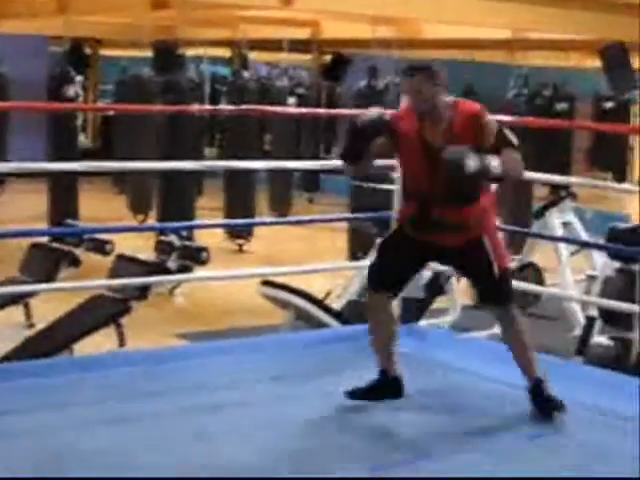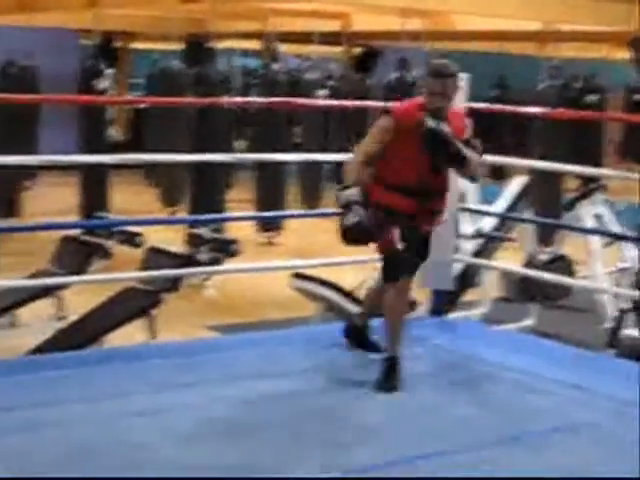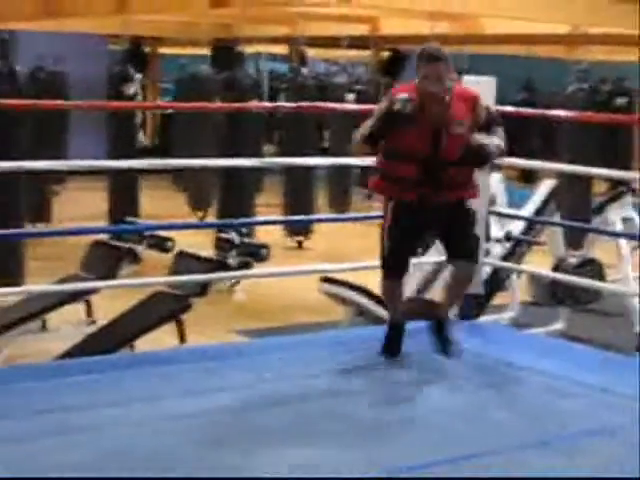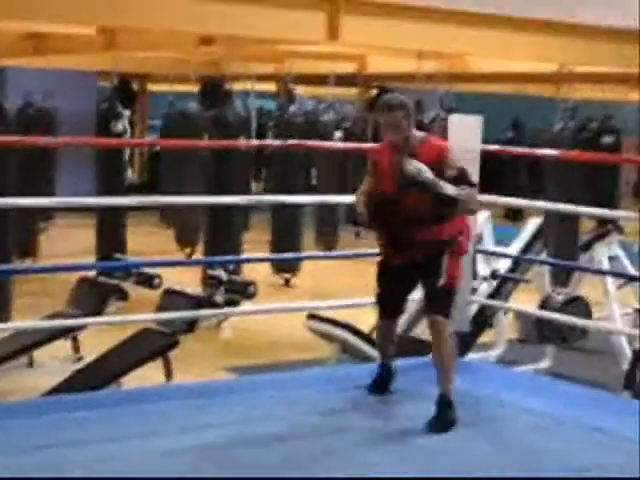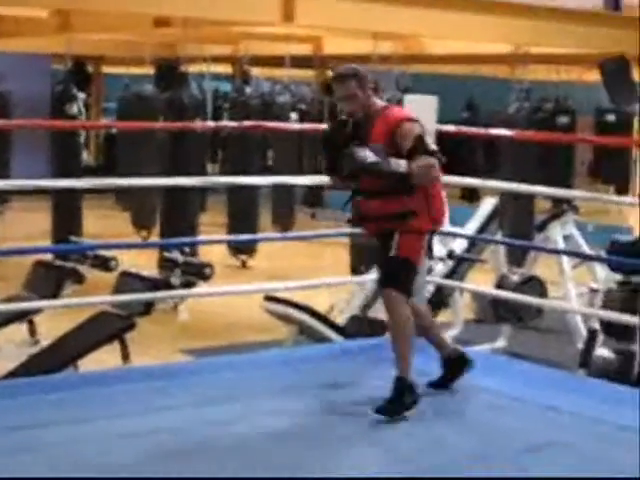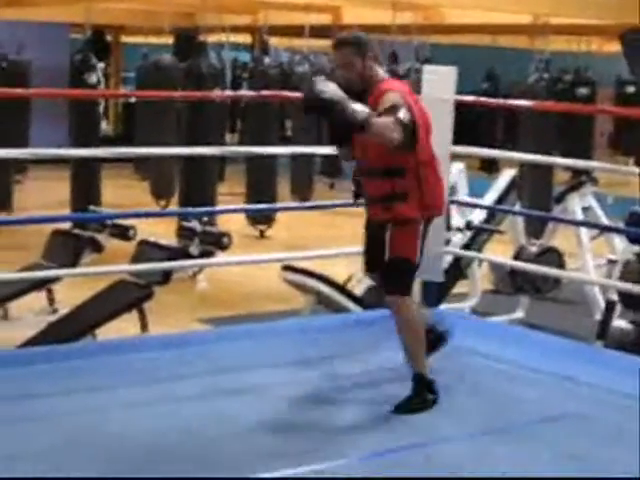
dt=0.3s
person 1, frame 1
left shoulder: (476, 119)
right shoulder: (400, 122)
left elbow: (515, 168)
right elbow: (355, 164)
left wrist: (480, 167)
right wrist: (359, 139)
left hip: (468, 229)
right hip: (418, 226)
left knee: (501, 306)
right knee: (377, 291)
left ankle: (536, 386)
right ankle: (388, 378)
person 1, frame 2
left shoulder: (459, 123)
right shoulder: (398, 118)
left elbow: (475, 171)
right elbow: (359, 159)
left wrist: (452, 146)
right wrist: (351, 205)
left hip: (423, 214)
right hip: (389, 211)
left knee: (396, 278)
right knee: (399, 276)
left ankle: (356, 327)
right ankle: (392, 362)
person 1, frame 3
left shoulder: (468, 100)
right shoulder: (397, 100)
left elbow: (495, 133)
right elbow: (360, 145)
left wrist: (490, 147)
right wrist: (384, 120)
left hip: (450, 196)
right hip: (405, 197)
left knee: (466, 263)
right knee: (393, 270)
left ankle: (440, 318)
right ankle: (396, 328)
person 1, frame 4
left shoulder: (439, 153)
right shoulder: (379, 156)
left elbow: (470, 201)
right elbow: (364, 196)
left wrist: (432, 184)
right wrist: (370, 211)
left hip: (441, 247)
right hip: (398, 247)
left knee: (437, 317)
right knee: (387, 313)
left ankle: (446, 400)
right ankle: (385, 369)
person 1, frame 5
left shoulder: (402, 125)
right shoulder: (353, 127)
left elbow: (433, 171)
right elbow: (339, 173)
left wrist: (383, 165)
right wrist: (336, 147)
left hip: (411, 221)
right hip: (386, 223)
left knee: (394, 293)
right knee: (402, 297)
left ankle: (405, 387)
right ankle: (452, 358)
person 1, frame 6
left shoulder: (391, 96)
right shoulder: (369, 96)
left elbow: (390, 135)
right elbow: (361, 144)
left wrist: (345, 106)
right wrist: (338, 107)
left hip: (408, 205)
right hip: (386, 203)
left knee: (396, 292)
right knee: (380, 273)
left ankle: (423, 385)
right ankle: (430, 332)
